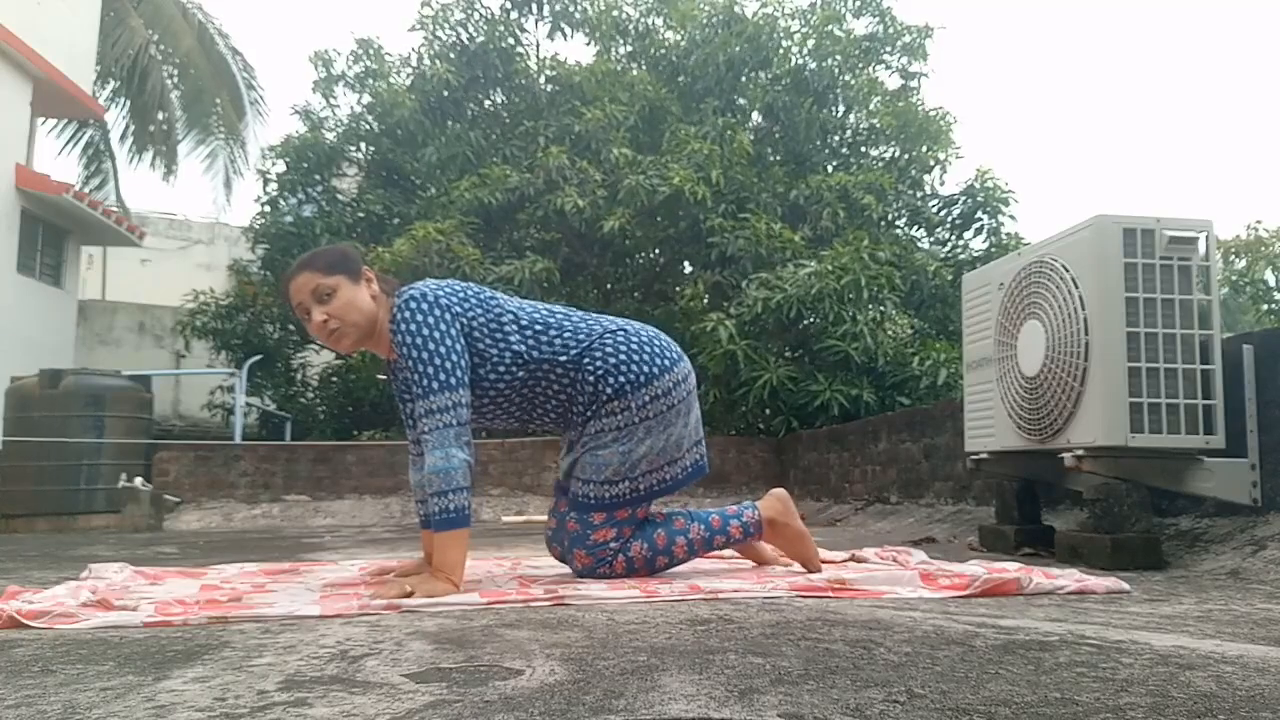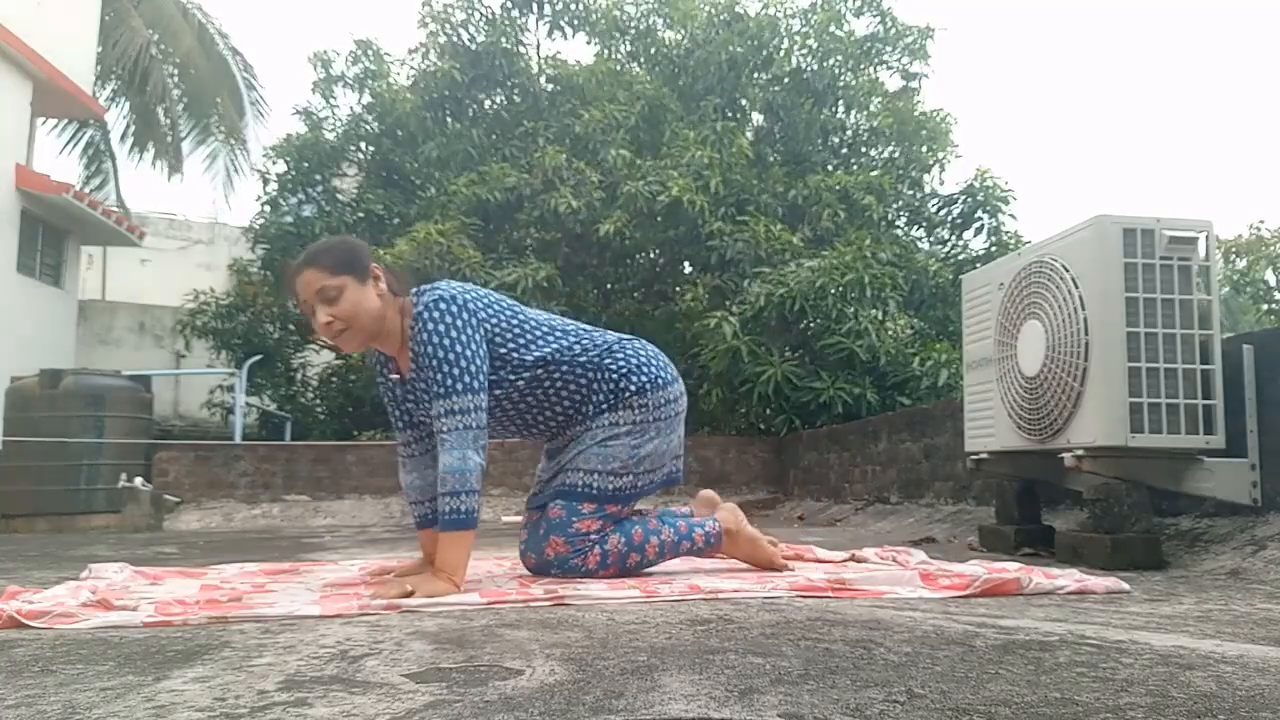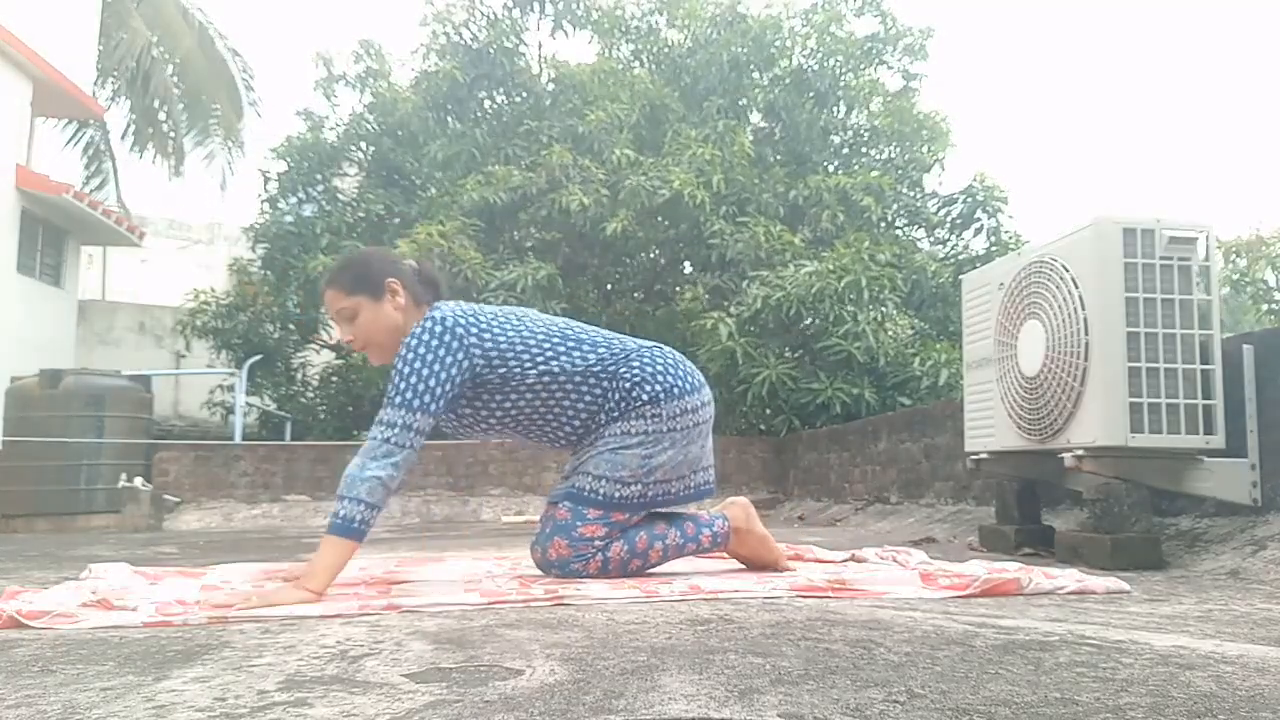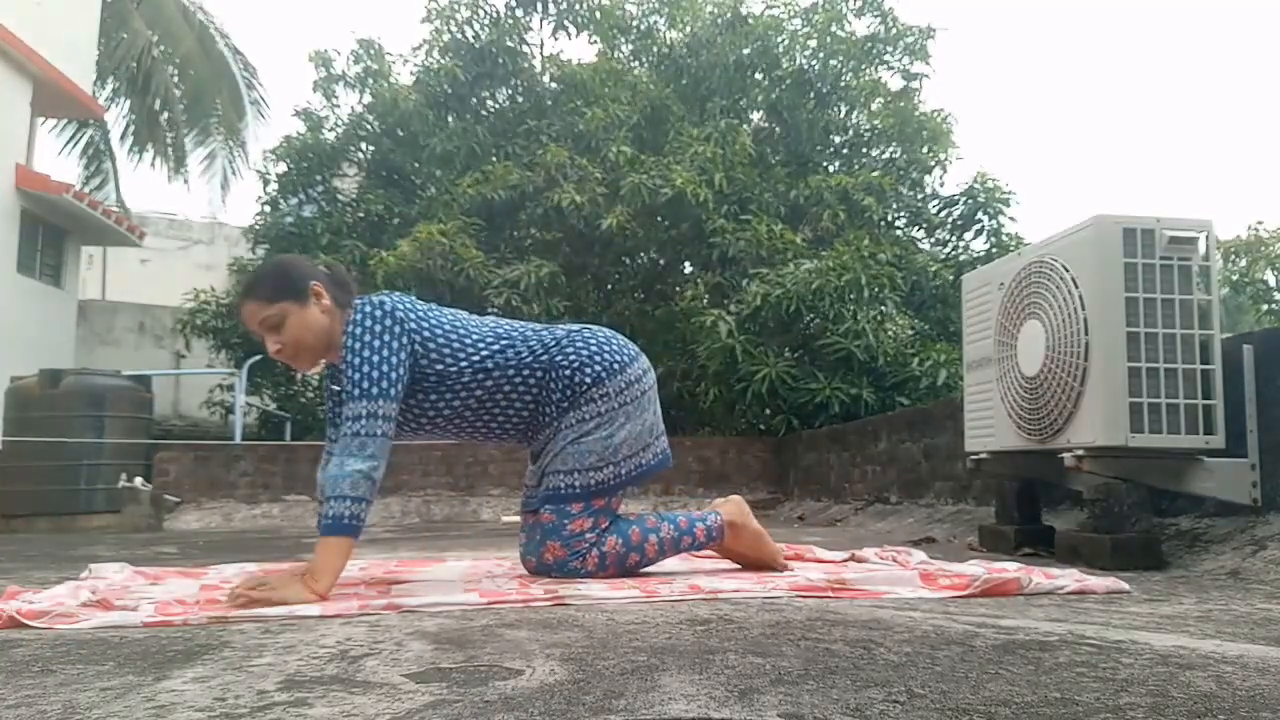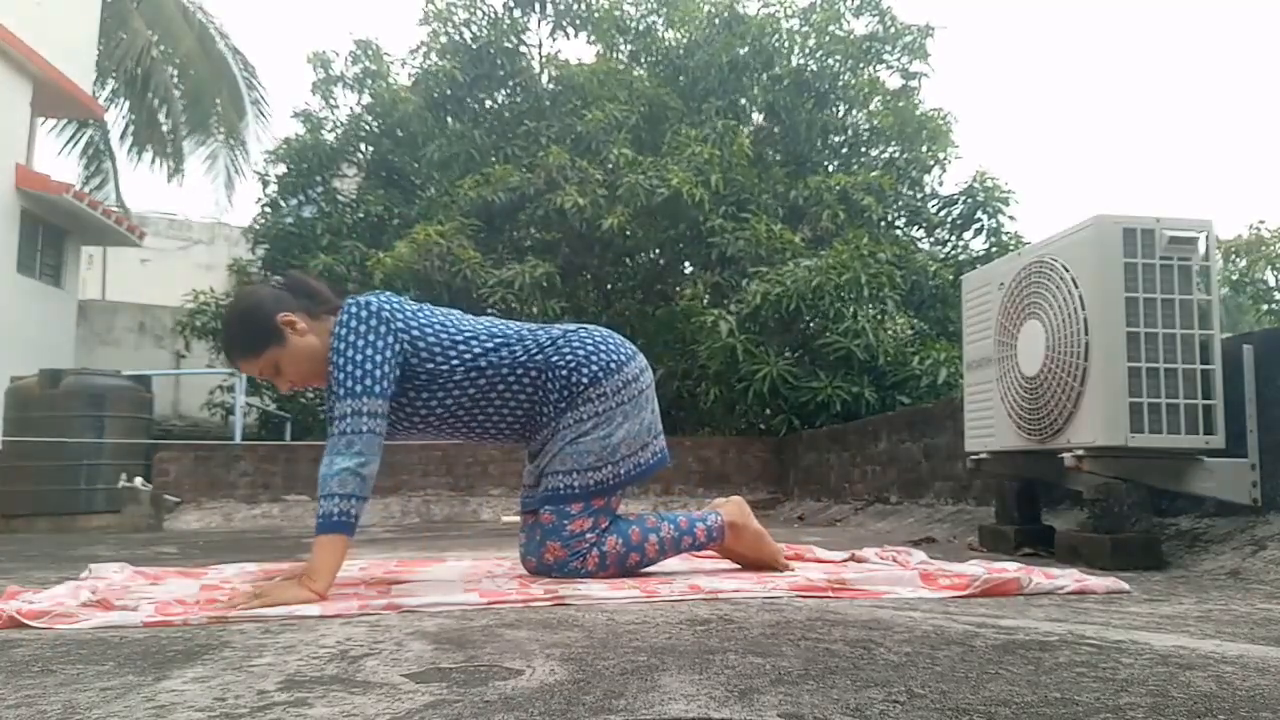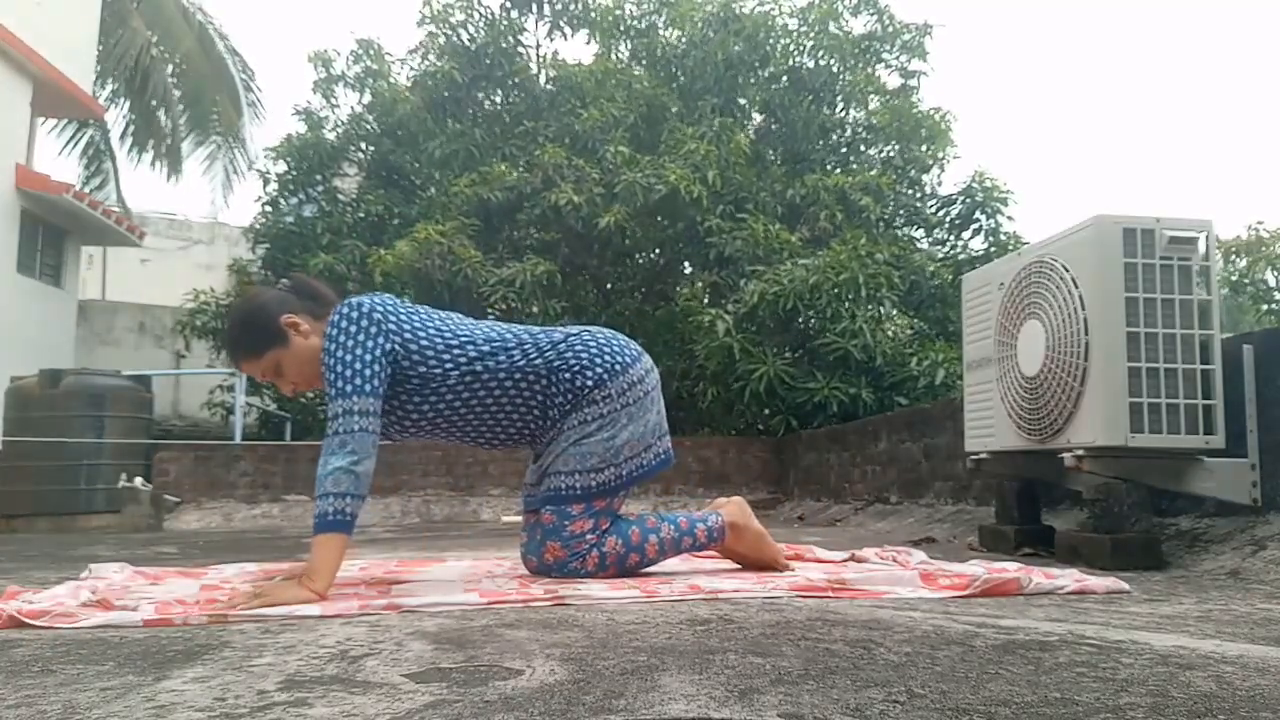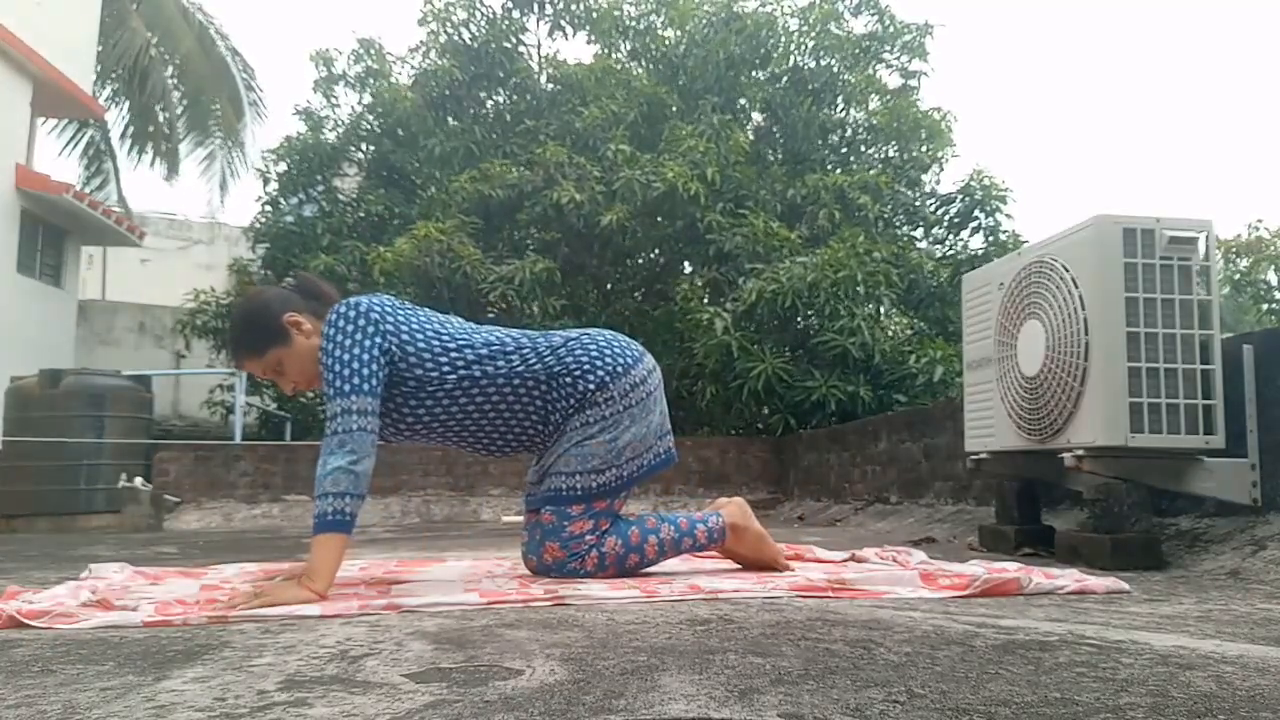
dt=0.7s
person 1, frame 1
left shoulder: (417, 309)
right shoulder: (400, 357)
left elbow: (447, 438)
right elbow: (426, 450)
left wrist: (446, 574)
right wrist: (432, 557)
left hip: (636, 379)
right hip: (619, 388)
left knee: (593, 553)
right knee: (564, 538)
left ankle: (761, 517)
right ankle: (729, 528)
person 1, frame 2
left shoulder: (440, 310)
right shoulder: (390, 362)
left elbow: (462, 440)
right elbow: (417, 456)
left wrist: (448, 576)
right wrist: (431, 557)
left hip: (635, 391)
right hip: (584, 419)
left knee: (565, 552)
right knee: (538, 553)
left ankle: (721, 530)
right ankle: (695, 517)
person 1, frame 3
left shoulder: (441, 330)
right shoulder: (428, 357)
left elbow: (385, 455)
right elbow: (387, 453)
left wrist: (311, 582)
right wrist: (318, 566)
left hip: (657, 400)
right hip: (631, 406)
left knee: (563, 552)
right knee: (561, 544)
left ankle: (727, 528)
right ankle: (719, 521)
person 1, frame 4
left shoulder: (373, 320)
right shoulder: (342, 372)
left elbow: (363, 451)
right elbow: (339, 462)
left wrist: (317, 583)
right wrist: (313, 568)
left hip: (602, 379)
right hip: (569, 406)
left knee: (559, 555)
right knee: (544, 550)
left ankle: (720, 524)
right ankle: (710, 522)
person 1, frame 5
left shoulder: (361, 320)
right shoulder: (346, 369)
left elbow: (355, 452)
right elbow: (343, 457)
left wrist: (314, 583)
right wrist: (312, 567)
left hip: (598, 377)
right hip: (568, 403)
left knee: (560, 555)
right knee: (542, 554)
left ankle: (722, 525)
right ankle: (711, 521)
person 1, frame 6
left shoulder: (354, 321)
right shoulder: (359, 354)
left elbow: (349, 450)
right elbow: (350, 451)
left wrist: (314, 582)
right wrist: (313, 564)
left hip: (603, 378)
right hip: (582, 397)
left knee: (560, 555)
right knee: (544, 552)
left ankle: (723, 525)
right ankle: (713, 520)
person 1, frame 7
left shoulder: (353, 322)
right shoulder: (362, 342)
left elbow: (348, 450)
right elbow: (349, 452)
left wrist: (314, 582)
right wrist: (315, 563)
left hip: (606, 380)
right hip: (585, 396)
left knee: (561, 556)
right knee: (544, 553)
left ankle: (724, 526)
right ankle: (713, 519)
